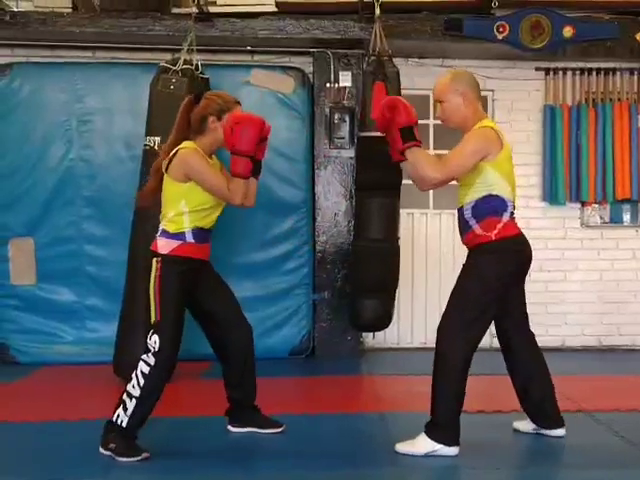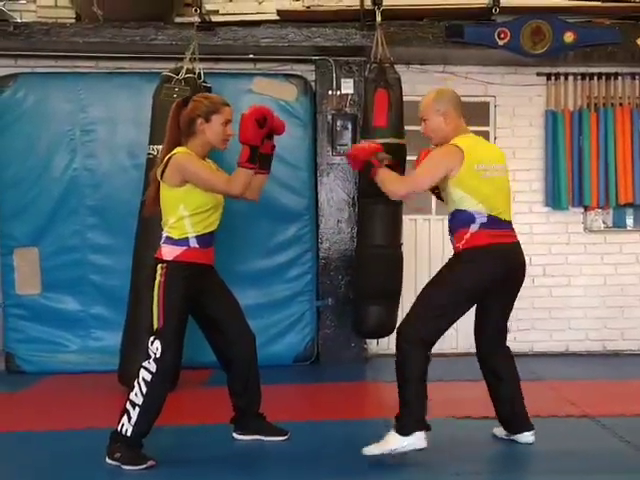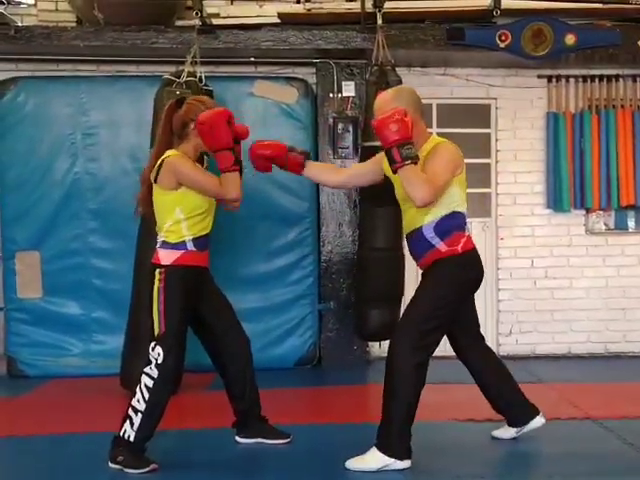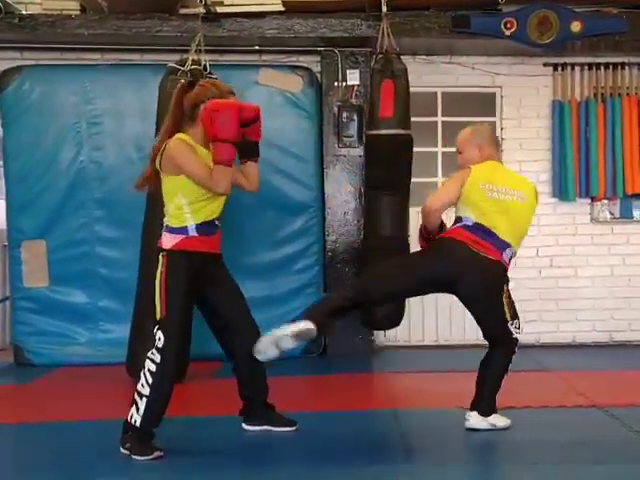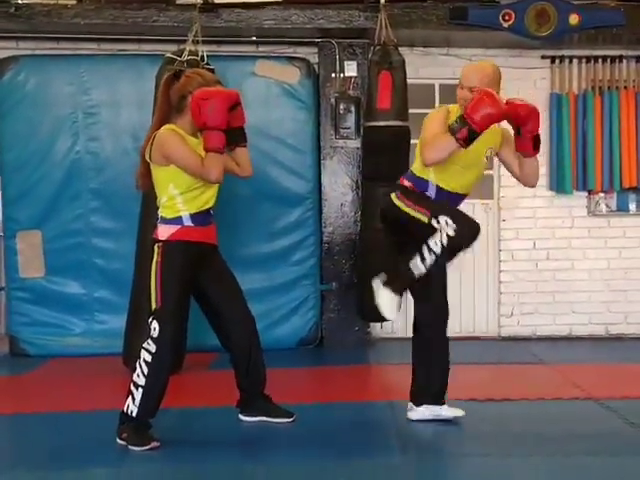
dt=1s
person 1, frame 1
left shoulder: (211, 161)
right shoulder: (187, 155)
left elbow: (247, 199)
right elbow: (235, 196)
left wrist: (253, 153)
right wrist: (241, 153)
left hip: (199, 263)
right hip: (172, 263)
left knee: (238, 333)
right knee: (163, 350)
left ankle: (243, 412)
right ankle: (117, 433)
person 1, frame 2
left shoulder: (205, 164)
right shoulder: (180, 160)
left elbow: (251, 192)
right elbow: (234, 187)
left wrist: (264, 148)
right wrist: (250, 145)
left hip: (203, 269)
right hip: (176, 270)
left knee: (241, 341)
right knee: (164, 357)
left ankle: (248, 420)
right ankle: (122, 443)
person 1, frame 3
left shoulder: (192, 165)
right shoulder: (174, 162)
left elbow: (232, 200)
right elbow: (231, 193)
left wrist: (232, 149)
right wrist: (224, 148)
left hip: (197, 271)
right hip: (174, 271)
left knee: (235, 344)
right knee: (166, 359)
left ankle: (249, 423)
right ankle: (125, 447)
person 1, frame 4
left shoulder: (213, 147)
right shoulder: (177, 146)
left elbow: (250, 185)
right elbow: (219, 186)
left wrist: (248, 141)
right wrist: (225, 140)
left hip: (210, 256)
right hip: (180, 256)
left knee: (245, 332)
right knee: (170, 344)
left ankle: (256, 411)
right ankle: (136, 433)
person 1, frame 5
left shoulder: (201, 139)
right shoulder: (167, 137)
left elbow: (244, 170)
right elbow: (212, 174)
left wrist: (234, 127)
right wrist: (214, 127)
left hip: (205, 246)
right hip: (175, 246)
left knee: (240, 321)
right knee: (165, 334)
left ankle: (253, 401)
right ankle: (132, 423)
person 2, frame 1
left shoulder: (484, 134)
right shoulder: (476, 138)
left elbow: (434, 173)
right elbow: (425, 180)
left wrist: (408, 135)
right wrist: (400, 145)
left hip: (496, 252)
right hip: (502, 251)
left knee: (454, 335)
right knee: (515, 333)
left ankle: (442, 435)
right ankle: (547, 418)
person 2, frame 2
left shoulder: (449, 152)
right shoulder: (493, 151)
left elbow: (400, 191)
left wrist: (371, 163)
left hip: (478, 259)
right hip: (510, 256)
left knee: (414, 333)
right knee: (492, 341)
left ankle: (409, 427)
right ankle: (517, 425)
person 2, frame 3
left shoulder: (445, 151)
right shoulder: (394, 158)
left elbow: (423, 196)
right elbow: (339, 178)
left wrist: (400, 150)
right wrist: (288, 158)
left hip: (455, 265)
right hip: (446, 268)
left knee: (407, 346)
right knee: (469, 344)
left ankle: (393, 450)
right ankle: (523, 414)
person 2, frame 4
left shoulder: (469, 175)
right shoulder: (531, 190)
left elbow: (432, 206)
left wrist: (432, 234)
left hip: (445, 256)
right hip: (487, 273)
left knee: (363, 288)
right knee: (505, 341)
left ankle: (308, 324)
right ankle: (482, 412)
person 2, frame 5
left shoulder: (497, 134)
right shoulder: (442, 117)
left elbow: (529, 178)
right elbow: (430, 156)
left wrist: (527, 137)
right wrist: (466, 126)
left hip: (435, 221)
right hip: (405, 205)
left knee: (433, 308)
right knee: (464, 227)
left ankle: (426, 401)
right ankle: (393, 282)
